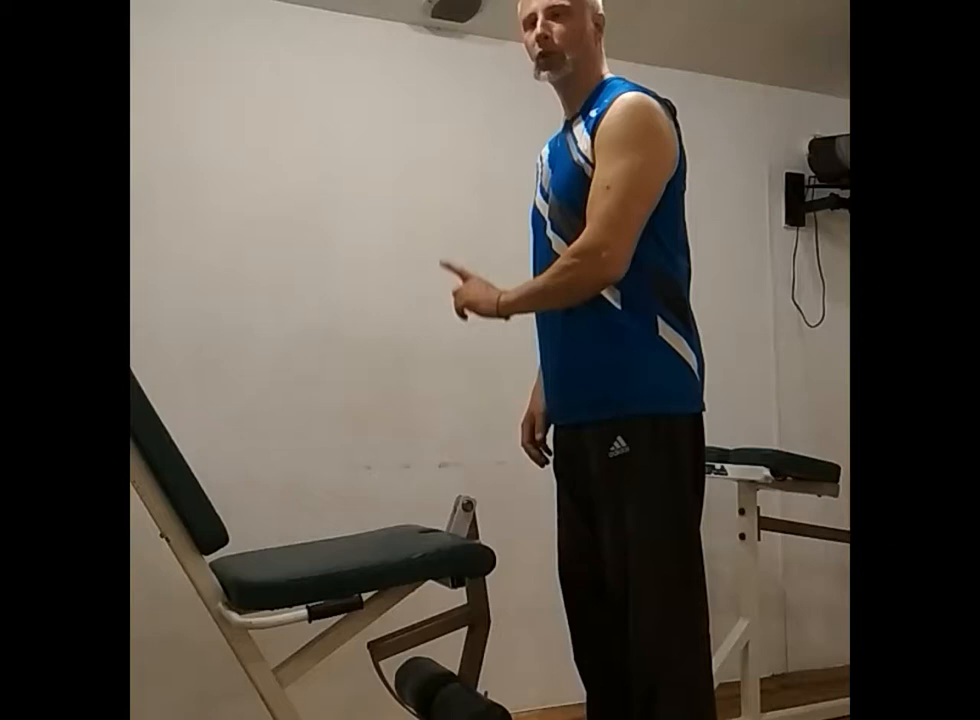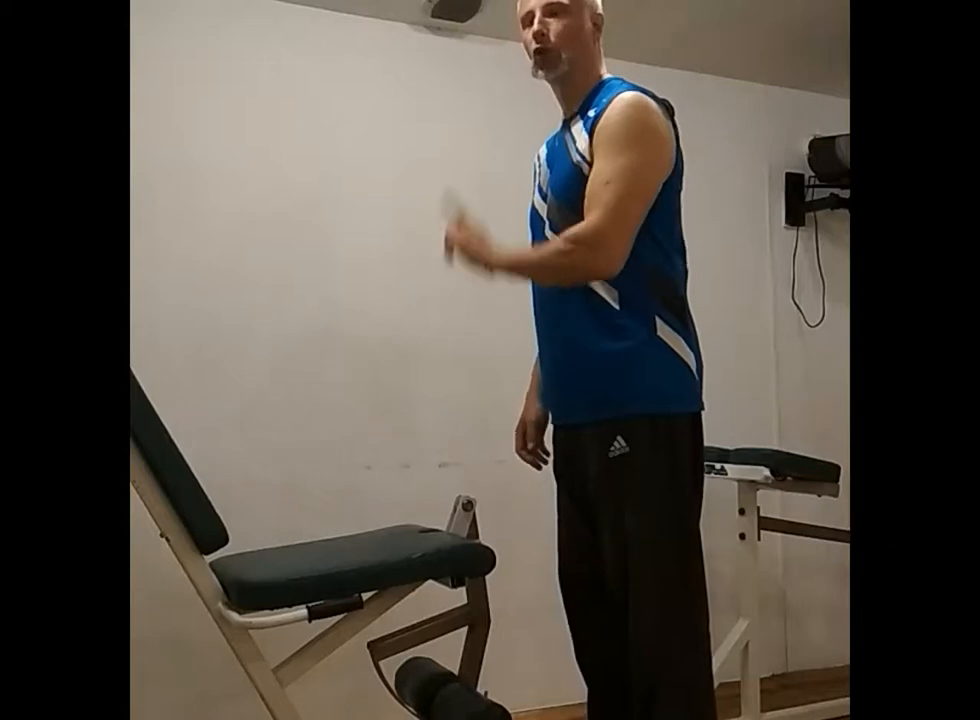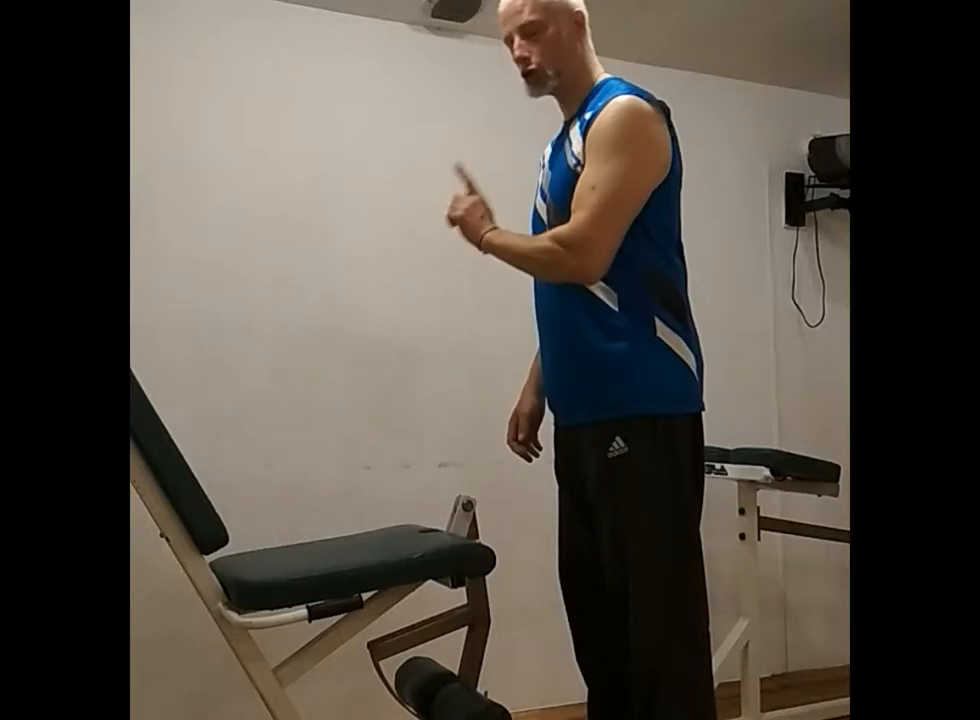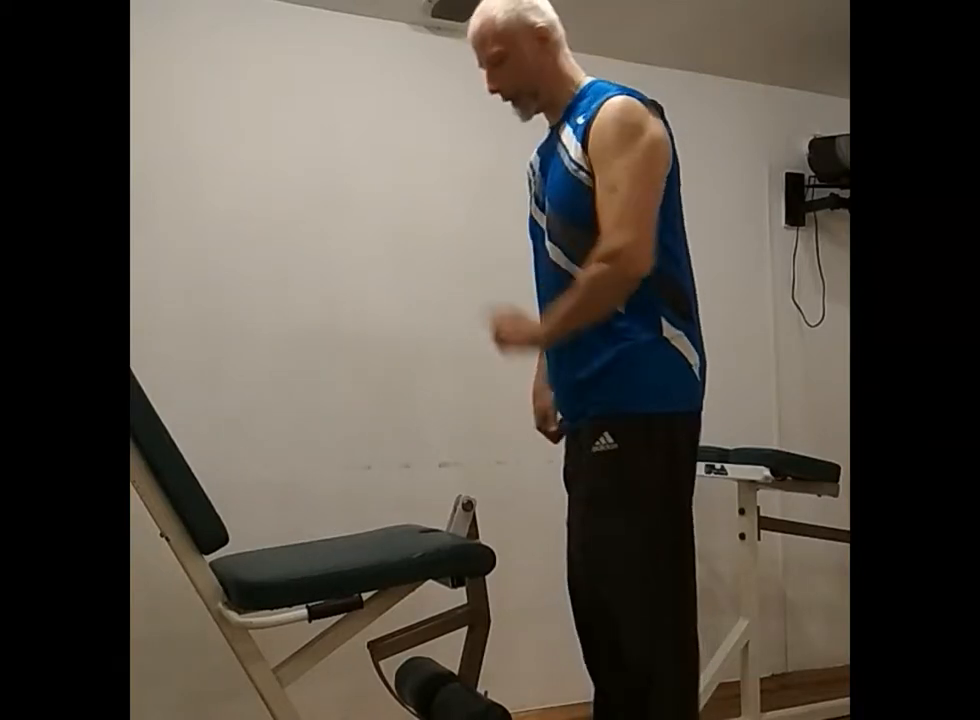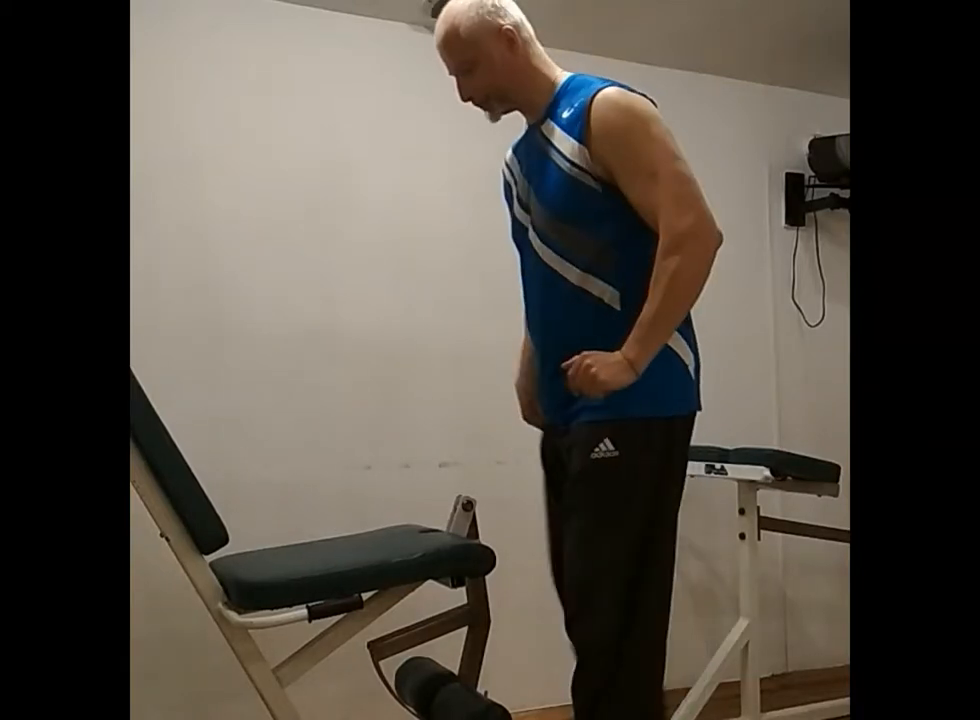
dt=0.3s
person 1, frame 1
left shoulder: (632, 114)
right shoulder: (556, 147)
left elbow: (604, 259)
left wrist: (501, 302)
right wrist: (543, 390)
left hip: (643, 407)
right hip: (584, 410)
left knee: (657, 606)
right knee: (593, 601)
person 1, frame 2
left shoulder: (630, 115)
right shoulder: (555, 147)
left elbow: (600, 253)
left wrist: (492, 256)
right wrist: (537, 393)
left hip: (642, 406)
right hip: (581, 410)
left knee: (655, 607)
right knee: (593, 600)
person 1, frame 3
left shoulder: (626, 116)
right shoulder: (563, 142)
left elbow: (582, 256)
left wrist: (486, 234)
right wrist: (534, 390)
left hip: (642, 405)
right hip: (584, 408)
left knee: (655, 606)
right knee: (592, 599)
person 1, frame 4
left shoulder: (619, 118)
right shoulder: (548, 150)
left elbow: (625, 259)
left wrist: (539, 330)
right wrist: (549, 374)
left hip: (643, 399)
right hip: (594, 402)
left knee: (639, 600)
right knee: (599, 596)
person 1, frame 5
left shoulder: (609, 113)
right shoulder: (520, 156)
left elbow: (694, 234)
left wrist: (631, 360)
right wrist: (530, 363)
left hip: (635, 405)
right hip: (568, 403)
left knee: (612, 604)
right knee: (584, 594)
